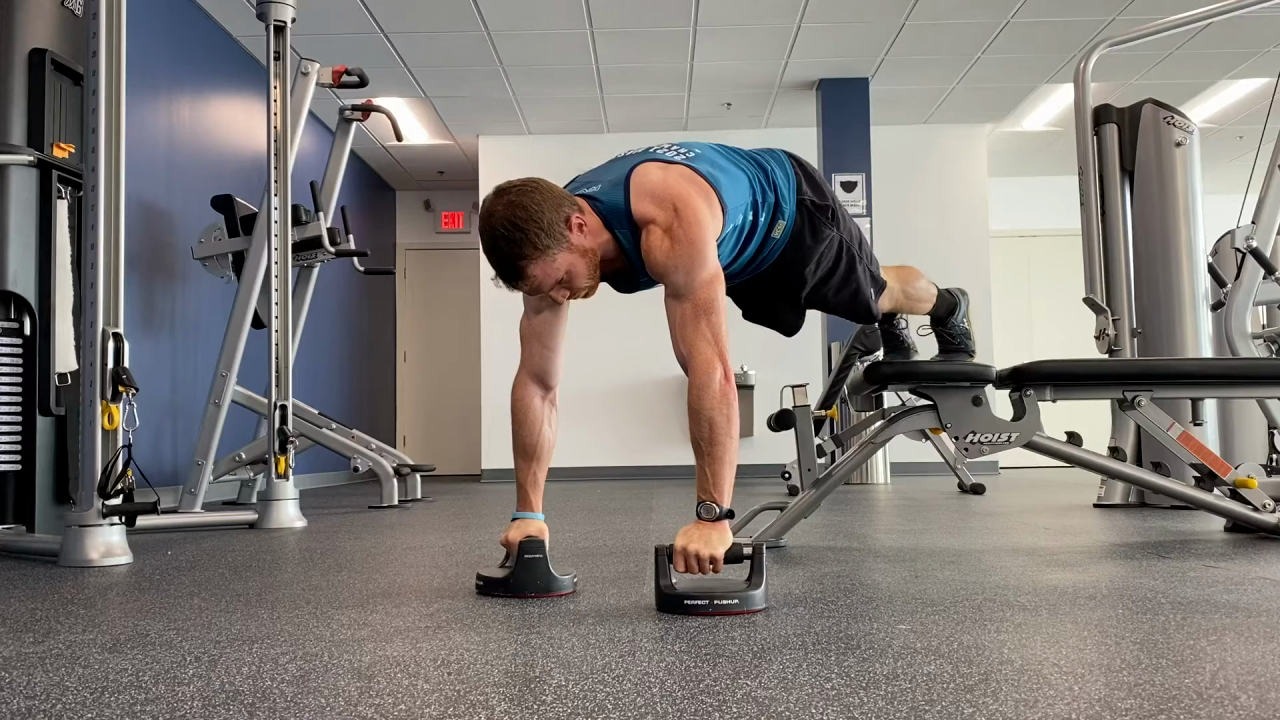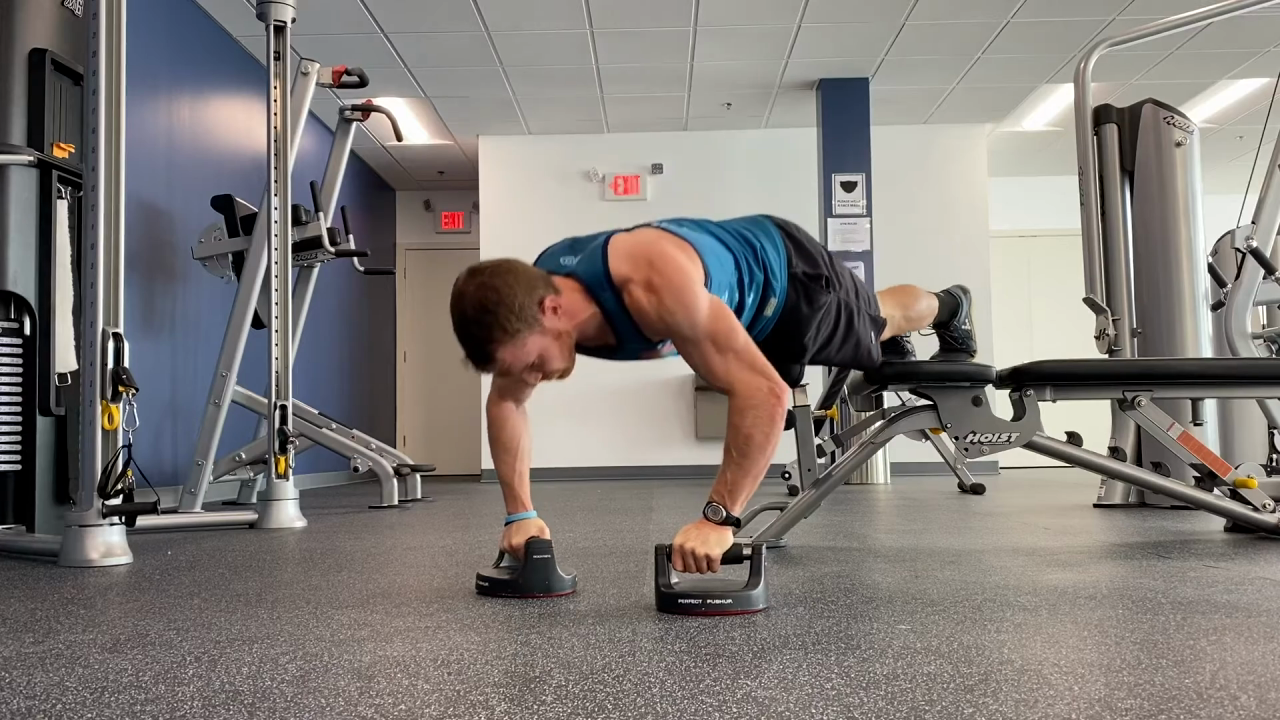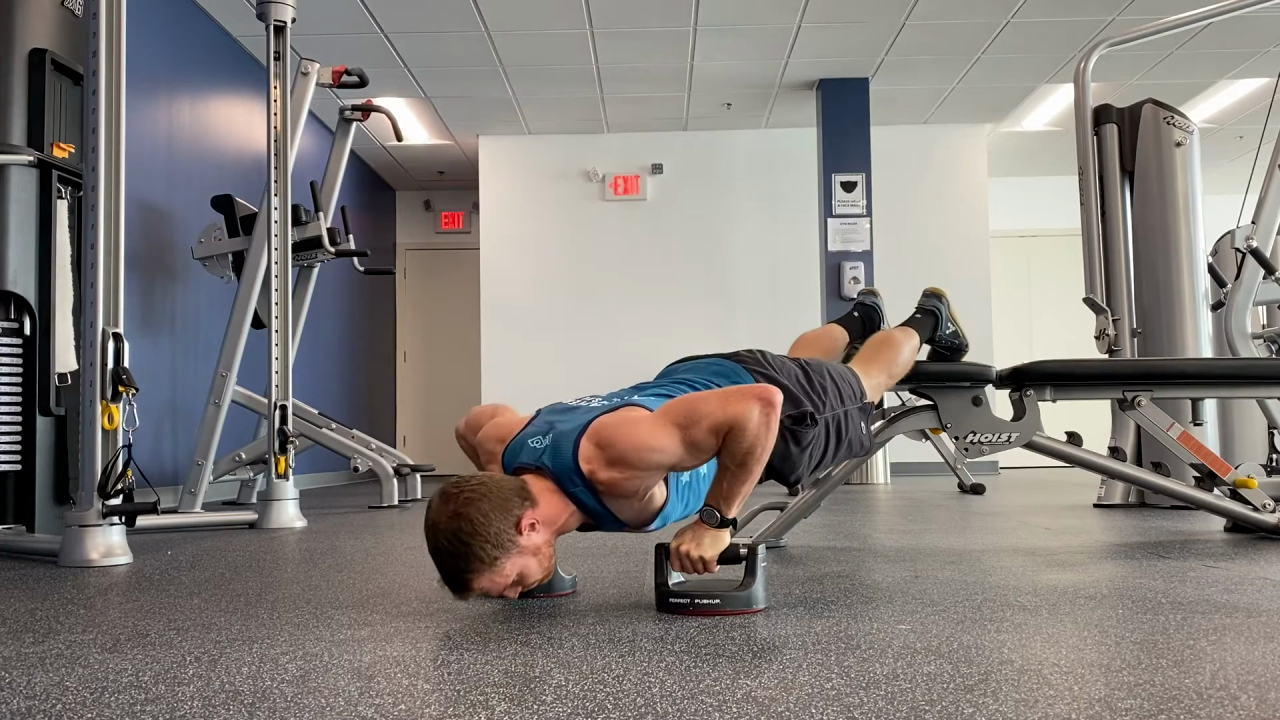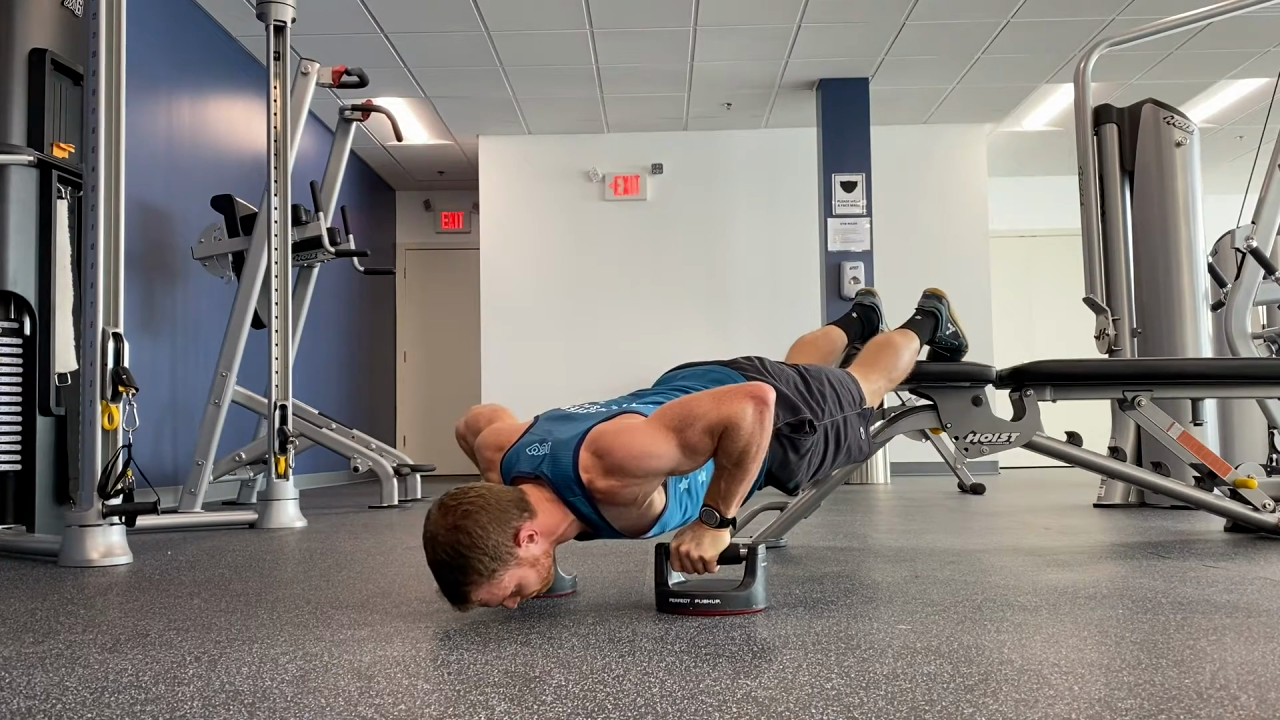
dt=1s
person 1, frame 1
left shoulder: (670, 219)
right shoulder: (548, 238)
left elbow: (710, 371)
right elbow: (536, 381)
left wrist: (713, 516)
right wrist: (528, 511)
left hip: (790, 210)
right hip: (743, 248)
left knee: (876, 293)
left ankle: (948, 308)
right ankle: (893, 328)
person 1, frame 2
left shoulder: (654, 286)
right shoulder: (527, 304)
left elbow: (766, 393)
right elbow: (505, 401)
left wrist: (718, 518)
right wrist: (520, 514)
left hip: (784, 273)
right hip: (737, 293)
left knee: (879, 321)
left ankle: (950, 308)
right ankle: (891, 339)
person 1, frame 3
left shoulder: (612, 460)
right shoulder: (502, 451)
left elbow: (761, 406)
right elbow: (474, 421)
left wrist: (714, 522)
left hip: (765, 401)
right hip: (692, 383)
left knee: (863, 383)
right knee: (802, 363)
left ankle: (928, 319)
right ankle: (860, 317)
person 1, frame 4
left shoulder: (610, 468)
right shoulder: (503, 457)
left elbow: (753, 403)
right elbow: (474, 419)
left wrist: (714, 521)
right wrist: (504, 507)
left hip: (774, 414)
right hip: (687, 390)
left knee: (863, 386)
right knee: (800, 368)
left ankle: (929, 318)
right ankle: (858, 318)
